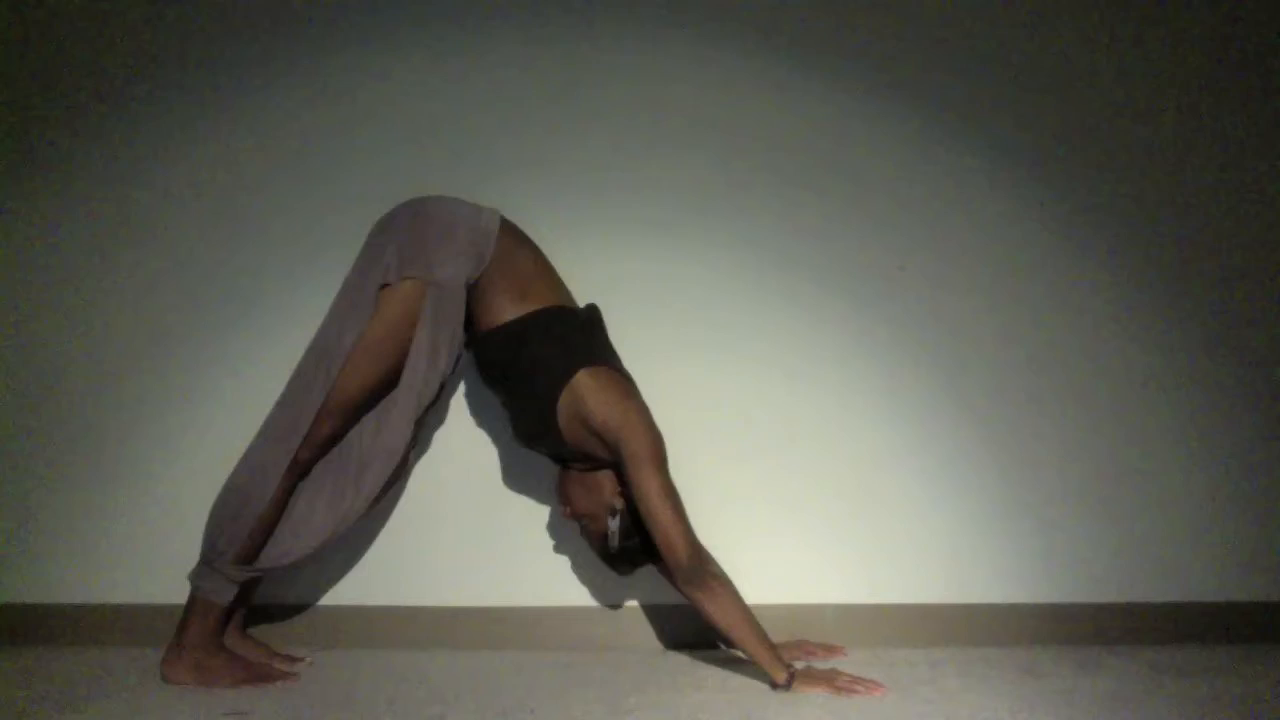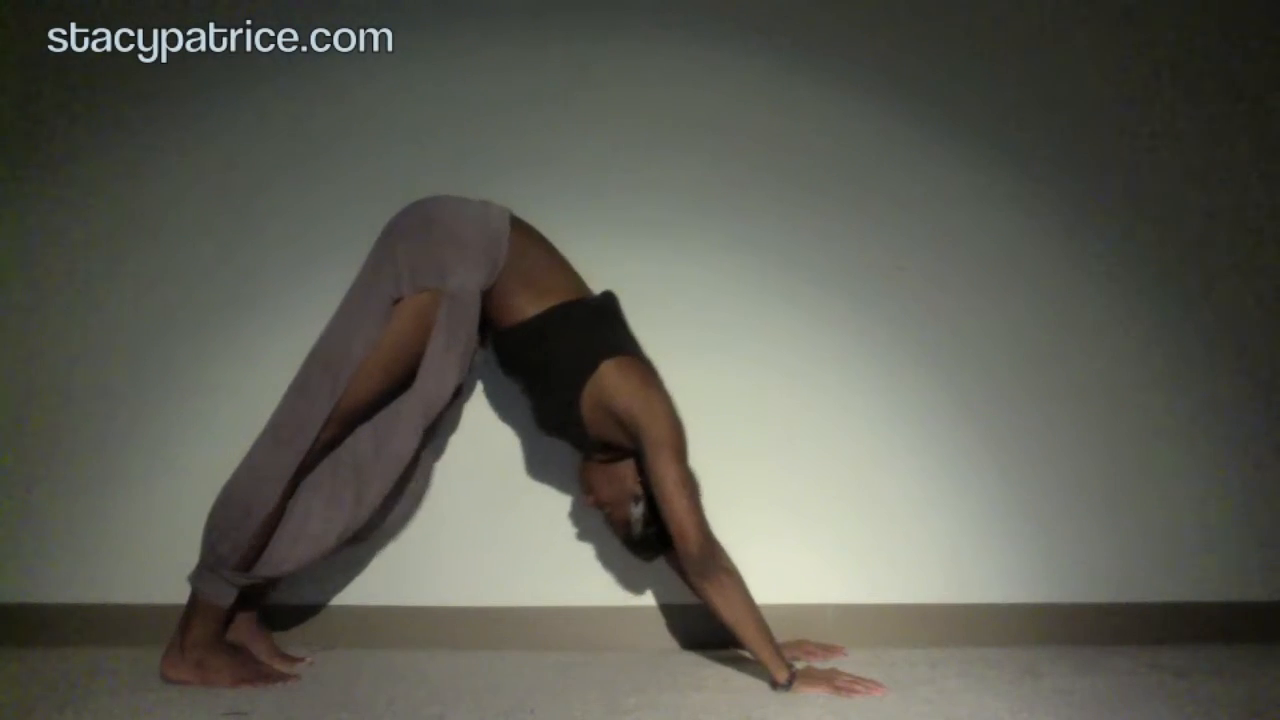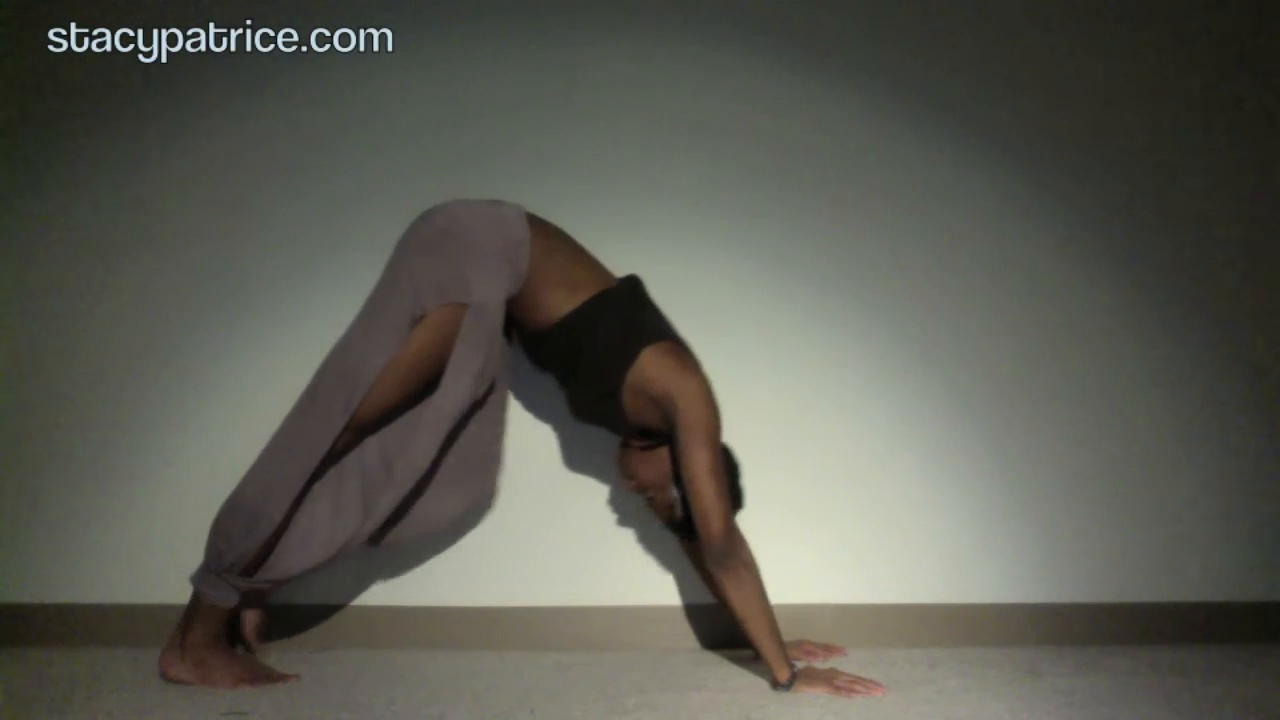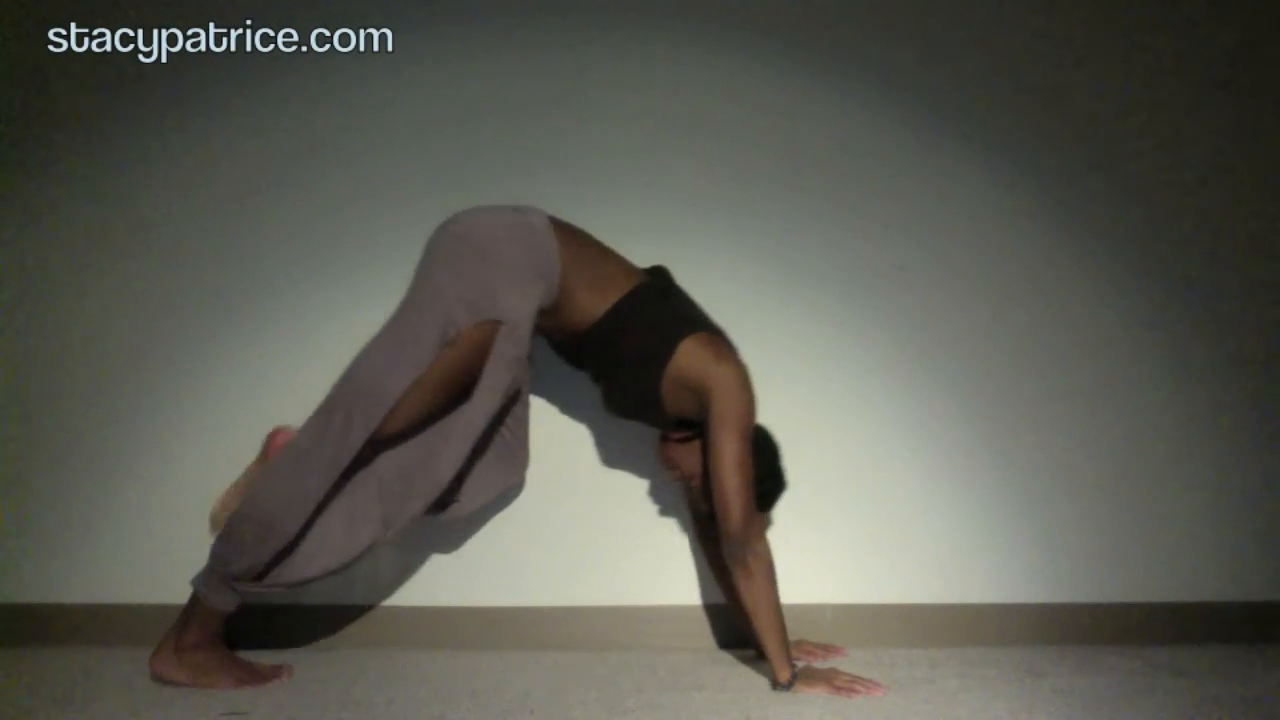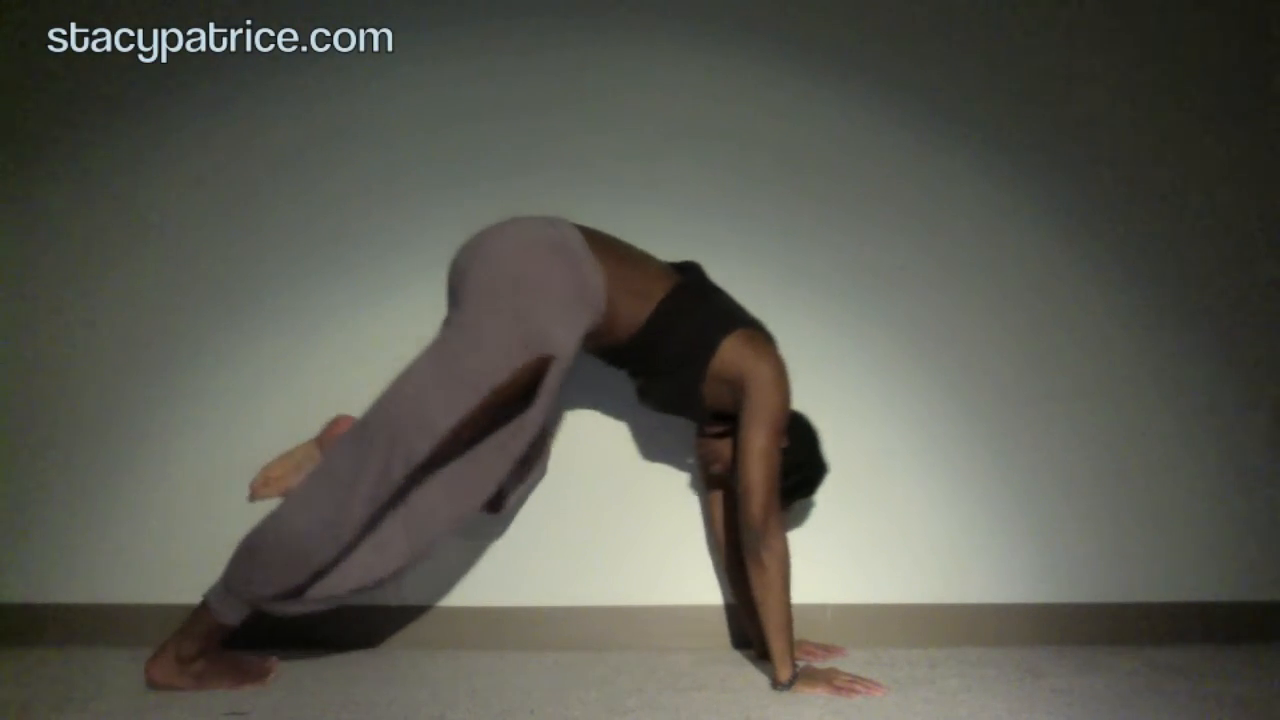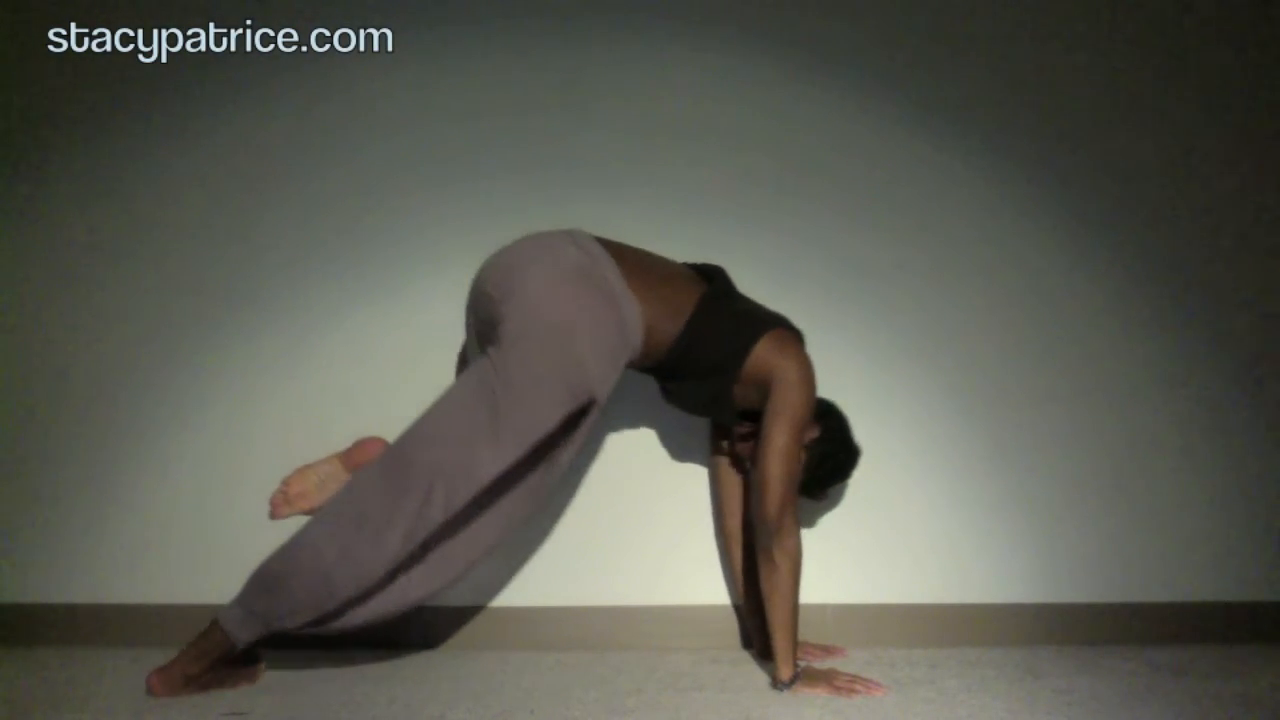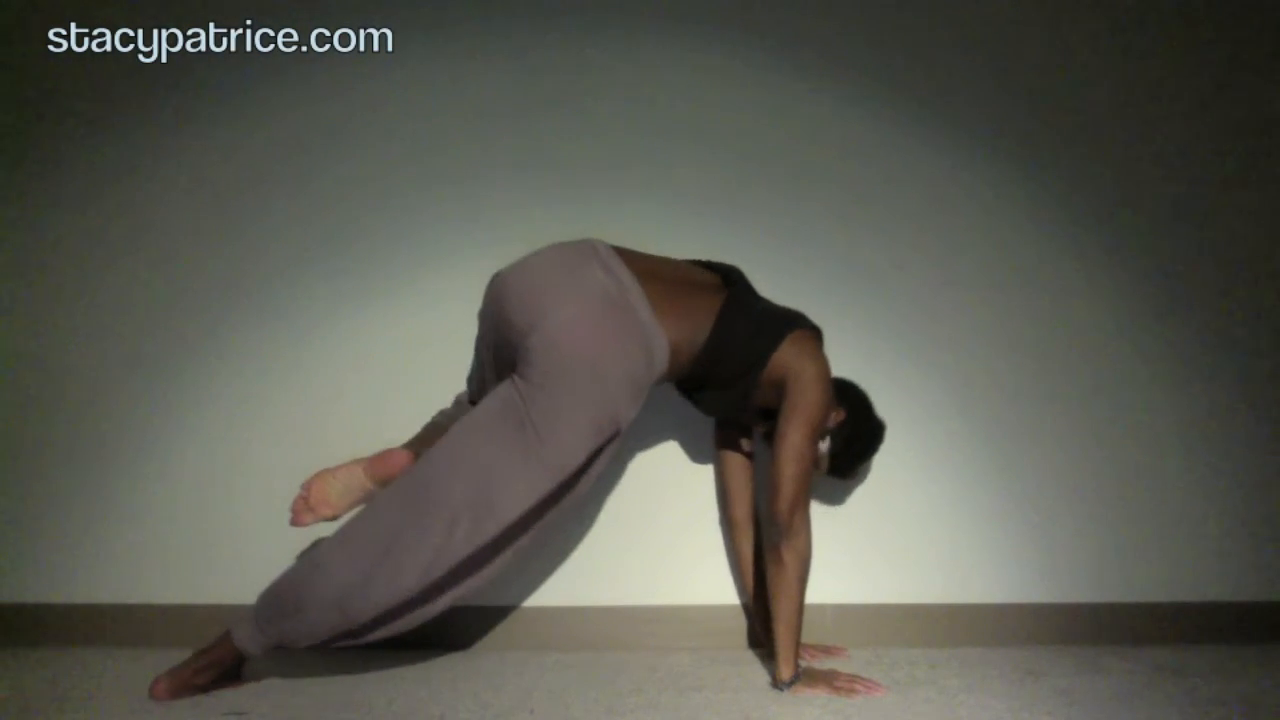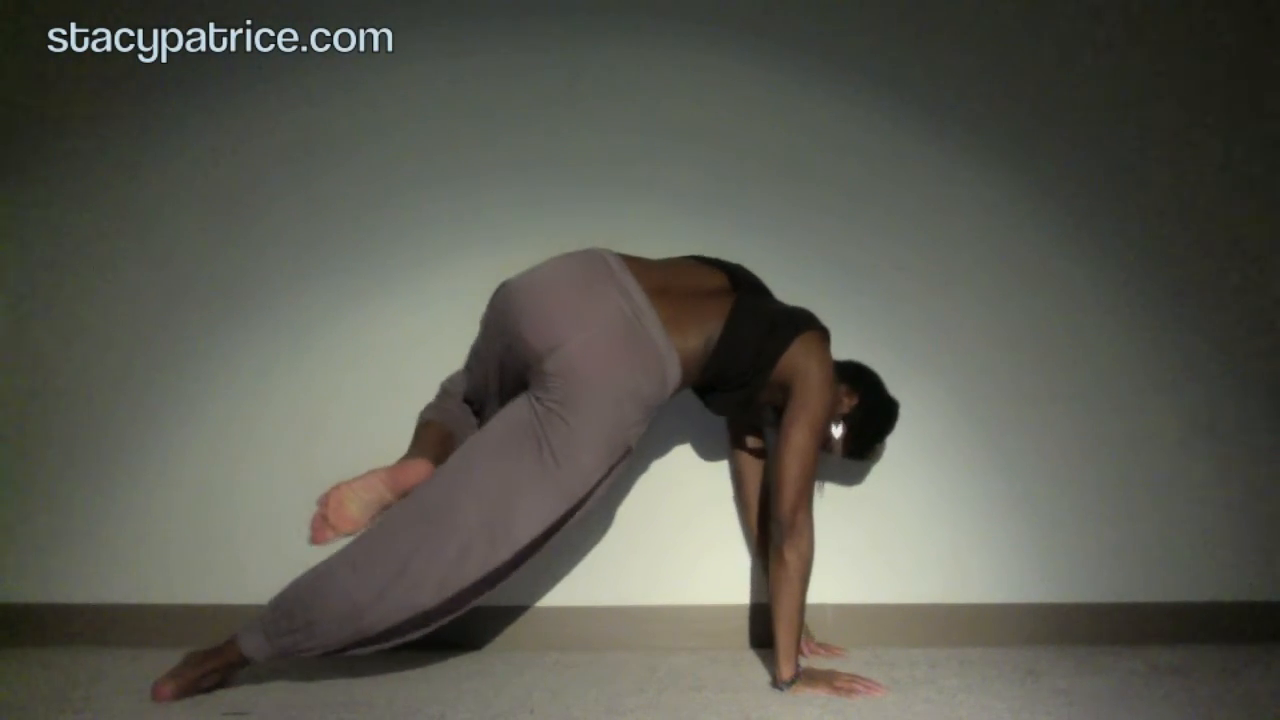
dt=0.5s
person 1, frame 1
left shoulder: (590, 434)
right shoulder: (618, 426)
left elbow: (683, 564)
right elbow: (689, 563)
left wrist: (767, 651)
right wrist: (783, 672)
left hip: (455, 277)
right hip: (437, 250)
left knee: (358, 463)
right knee: (312, 438)
left ankle: (228, 622)
right ankle: (194, 642)
person 1, frame 2
left shoulder: (611, 424)
right shoulder: (644, 416)
left elbow: (694, 555)
right elbow: (700, 554)
left wrist: (769, 649)
right wrist: (782, 671)
left hip: (463, 276)
right hip: (451, 253)
left knee: (367, 461)
right knee: (314, 439)
left ankle: (239, 611)
right ankle: (197, 638)
person 1, frame 3
left shoulder: (651, 409)
right shoulder: (682, 395)
left elbow: (701, 537)
right elbow: (722, 545)
left wrist: (770, 646)
right wrist: (784, 671)
left hip: (483, 284)
right hip: (472, 255)
left knee: (455, 476)
right knee: (335, 434)
left ankle: (250, 578)
right ankle: (195, 638)
person 1, frame 4
left shoulder: (689, 401)
right shoulder: (720, 384)
left elbow: (718, 530)
right elbow: (739, 537)
left wrist: (772, 643)
right wrist: (787, 672)
left hip: (503, 280)
right hip: (499, 263)
left knee: (482, 469)
right knee: (358, 441)
left ankle: (302, 460)
right ankle: (190, 639)
person 1, frame 5
left shoulder: (724, 390)
right shoulder: (760, 376)
left elbow: (725, 515)
right elbow: (759, 529)
left wrist: (766, 638)
right wrist: (787, 669)
left hip: (526, 264)
right hip: (537, 282)
left knee: (488, 473)
right knee: (387, 466)
left ankle: (355, 444)
right ankle: (189, 649)
person 1, frame 6
left shoulder: (739, 383)
right shoulder: (788, 372)
left elbow: (734, 517)
right elbow: (772, 527)
left wrist: (764, 634)
right wrist: (788, 670)
left hip: (536, 268)
right hip: (570, 318)
right knee: (423, 493)
left ankle: (375, 463)
right ankle: (204, 656)
person 1, frame 7
left shoulder: (752, 359)
right shoulder: (805, 369)
left elbow: (740, 509)
right elbow: (785, 527)
left wrist: (769, 627)
right wrist: (789, 667)
left hip: (550, 275)
right hip: (593, 348)
left knee: (494, 419)
right knee: (445, 516)
left ankle: (407, 459)
right ankle: (226, 651)
person 1, frame 8
left shoulder: (762, 338)
right shoulder: (812, 369)
left elbow: (753, 483)
right elbow: (789, 524)
left wrist: (788, 618)
right wrist: (789, 668)
left hip: (561, 285)
right hip: (607, 373)
left knee: (478, 396)
right knee: (452, 534)
left ankle: (417, 465)
right ankle: (237, 651)
